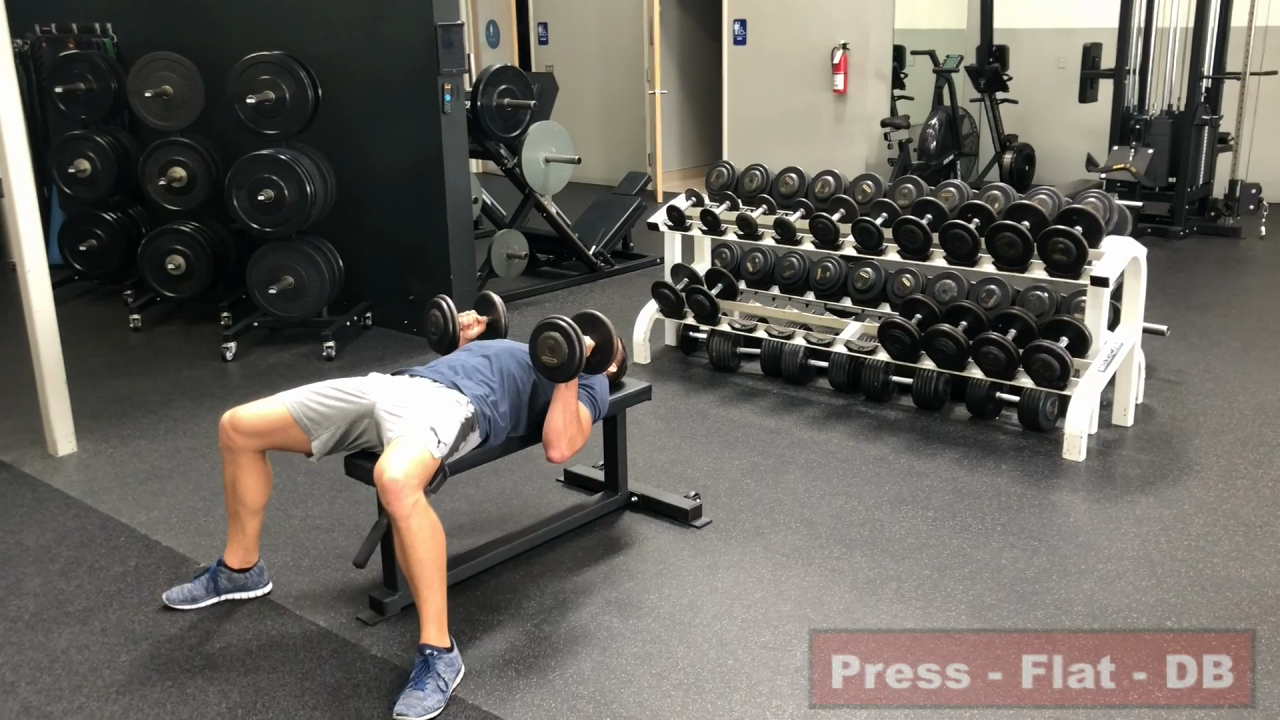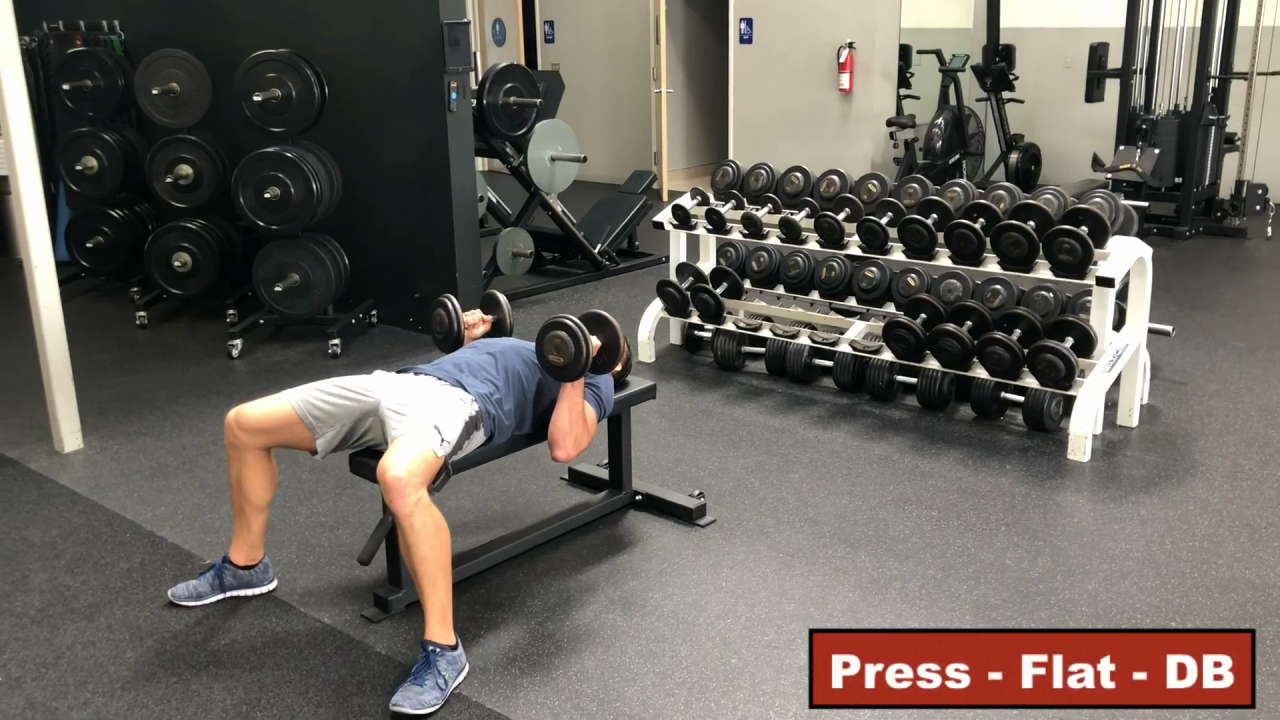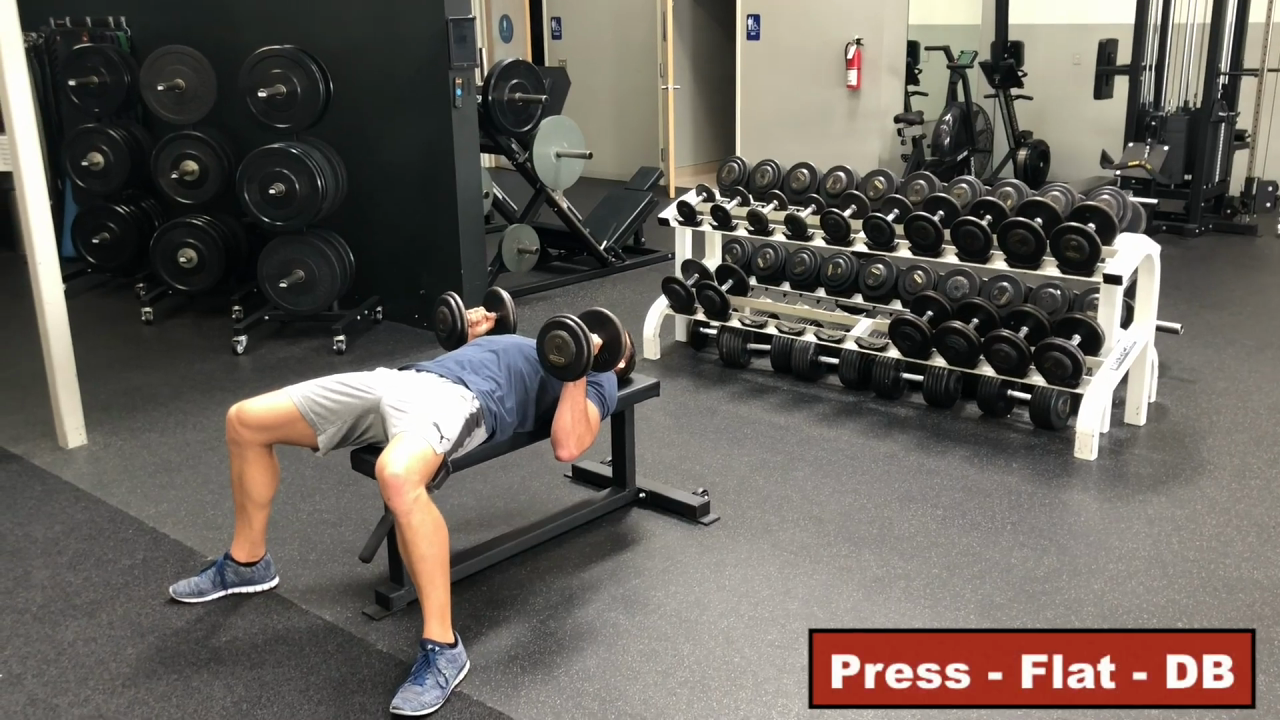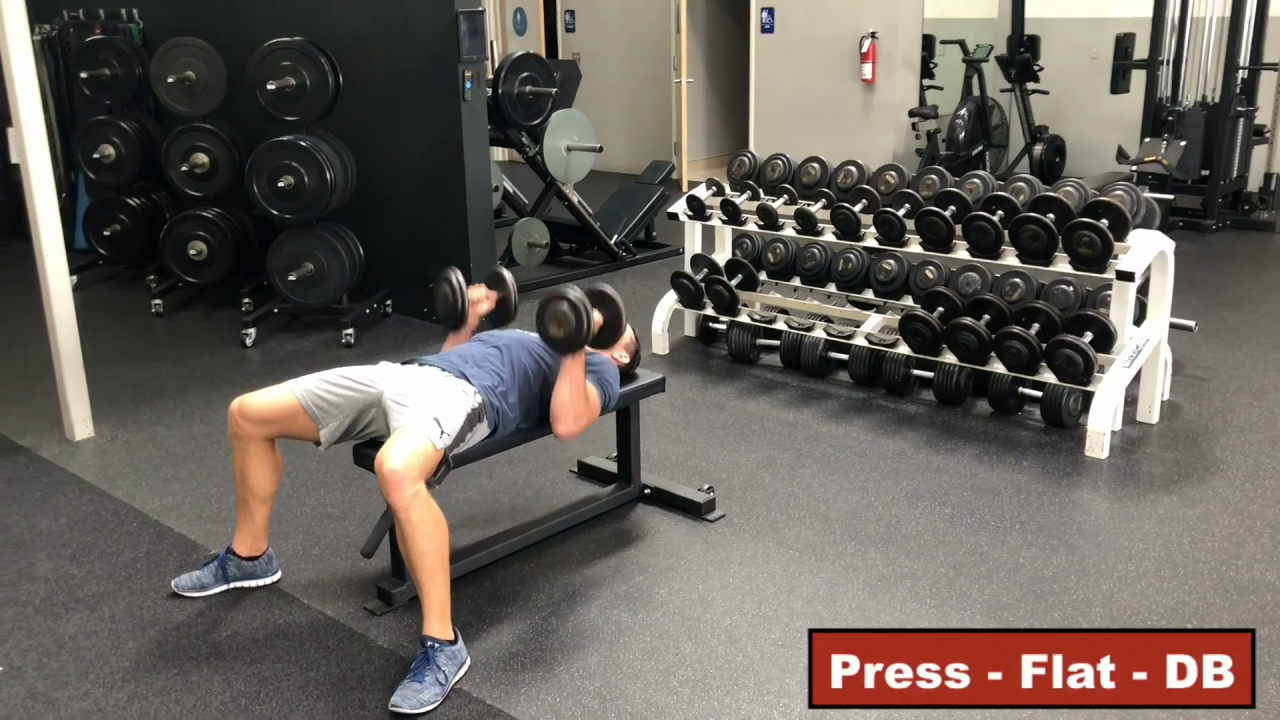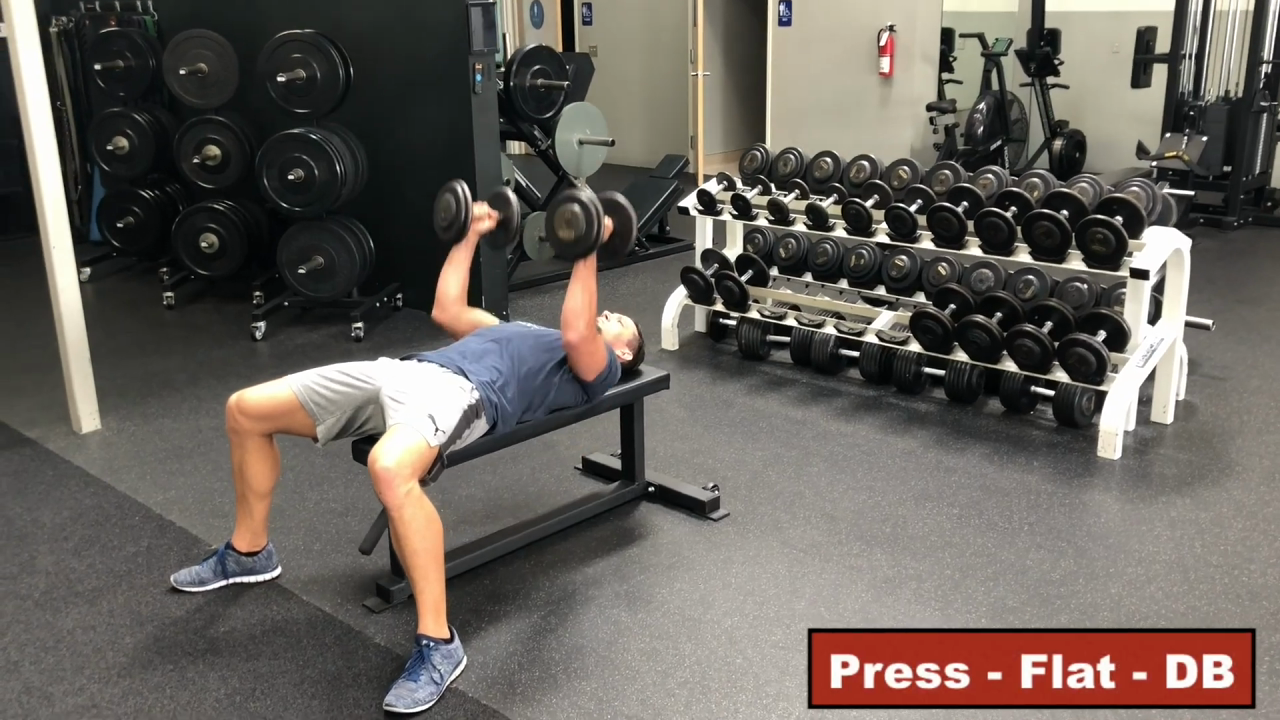
dt=0.3s
person 1, frame 1
left shoulder: (589, 381)
right shoulder: (528, 350)
left elbow: (558, 448)
right wrist: (462, 340)
left hip: (452, 403)
right hip: (391, 383)
left knee: (397, 482)
right knee: (237, 427)
left ankle: (439, 653)
right ankle: (240, 569)
person 1, frame 2
left shoulder: (594, 381)
right shoulder: (538, 351)
left elbow: (563, 447)
right wrist: (466, 339)
left hip: (457, 401)
right hip: (399, 382)
left knee: (400, 480)
right knee: (243, 426)
left ankle: (442, 650)
right ankle: (245, 566)
person 1, frame 3
left shoulder: (597, 379)
right shoulder: (540, 349)
left elbow: (567, 447)
right wrist: (470, 336)
left hip: (460, 399)
right hip: (399, 379)
left knee: (399, 478)
right knee: (244, 421)
left ankle: (442, 648)
right ankle: (247, 562)
person 1, frame 4
left shoulder: (599, 368)
right shoulder: (543, 341)
left elbow: (565, 424)
left wrist: (578, 347)
right wrist: (469, 318)
left hip: (464, 393)
right hip: (404, 373)
left knee: (398, 472)
right knee: (247, 415)
left ankle: (441, 645)
right ankle: (249, 556)
person 1, frame 5
left shoulder: (596, 368)
right shoulder: (524, 328)
left elbow: (577, 334)
right elbow: (447, 311)
right wrist: (470, 235)
left hip: (462, 393)
right hip: (406, 369)
left knee: (390, 469)
right knee: (246, 410)
left ankle: (438, 643)
right ankle: (249, 551)
